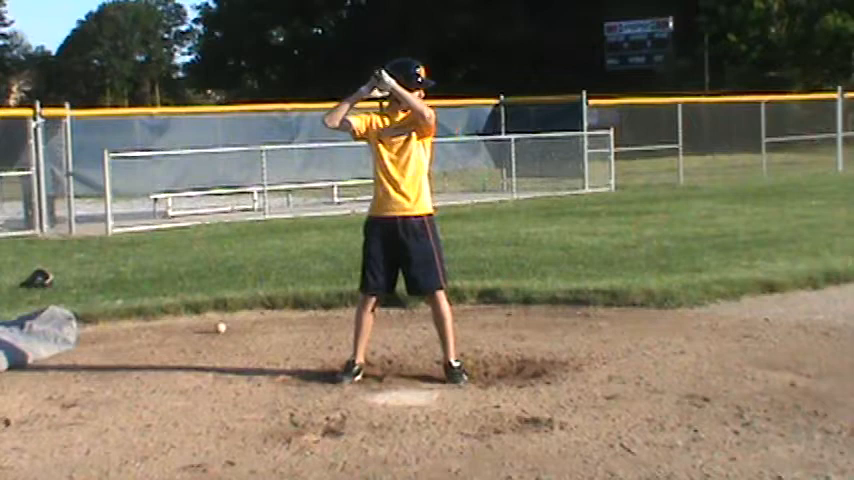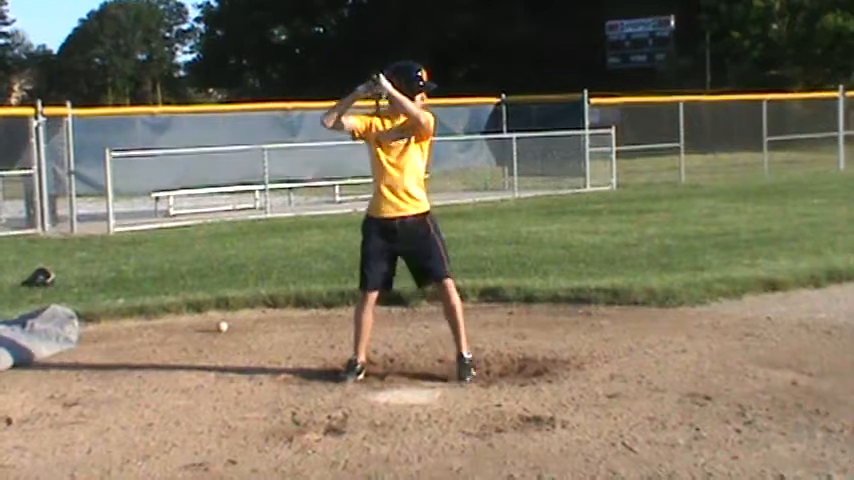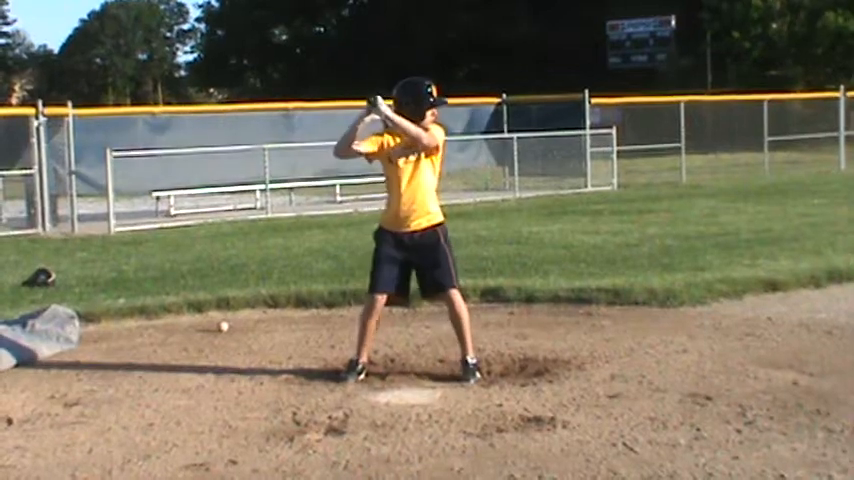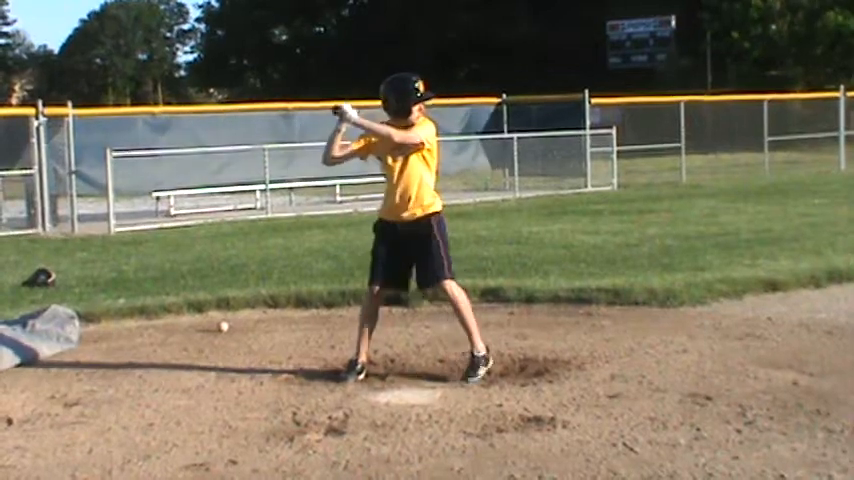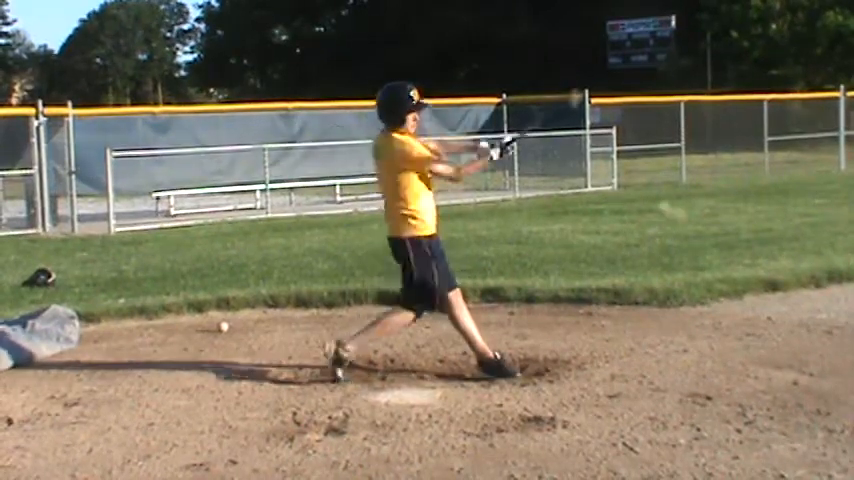
dt=0.4s
person 1, frame 1
left shoulder: (423, 120)
right shoulder: (373, 122)
left elbow: (426, 115)
right elbow: (330, 121)
left wrist: (393, 86)
right wrist: (361, 93)
left hip: (418, 218)
right hip: (381, 220)
left knee: (436, 293)
right knee: (369, 295)
left ankle: (452, 361)
right ankle: (357, 361)
person 1, frame 2
left shoulder: (424, 119)
right shoulder: (372, 122)
left elbow: (420, 121)
right elbow: (329, 121)
left wrist: (390, 90)
right wrist: (358, 94)
left hip: (417, 217)
right hip: (379, 220)
left knee: (445, 283)
right knee: (368, 294)
left ankle: (464, 355)
right ankle: (358, 360)
person 1, frame 3
left shoulder: (436, 132)
right shoulder: (384, 140)
left elbow: (423, 140)
right elbow: (341, 151)
left wrist: (388, 114)
right wrist: (364, 117)
left hip: (429, 229)
right hip: (392, 231)
left knee: (451, 294)
right knee: (377, 299)
left ankle: (469, 359)
right ankle: (360, 361)
person 1, frame 4
left shoulder: (425, 128)
right shoulder: (373, 136)
left elbow: (399, 138)
right elbow: (331, 158)
left wrist: (357, 120)
right wrist: (341, 126)
left hip: (426, 219)
right hip: (390, 222)
left knee: (446, 284)
right knee: (374, 291)
left ankle: (479, 350)
right ankle: (359, 361)
person 1, frame 5
left shoulder: (387, 140)
right shoulder: (406, 148)
left elbow: (436, 148)
right elbow: (453, 174)
left wrist: (474, 146)
right wrist: (484, 158)
left hip: (420, 234)
right hip: (415, 237)
left knee: (452, 295)
right knee: (414, 307)
left ankle: (486, 356)
right ankle: (344, 348)
